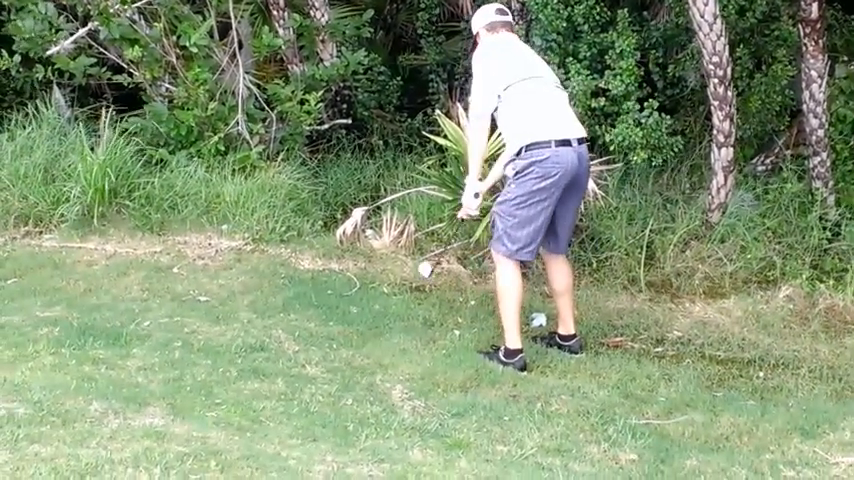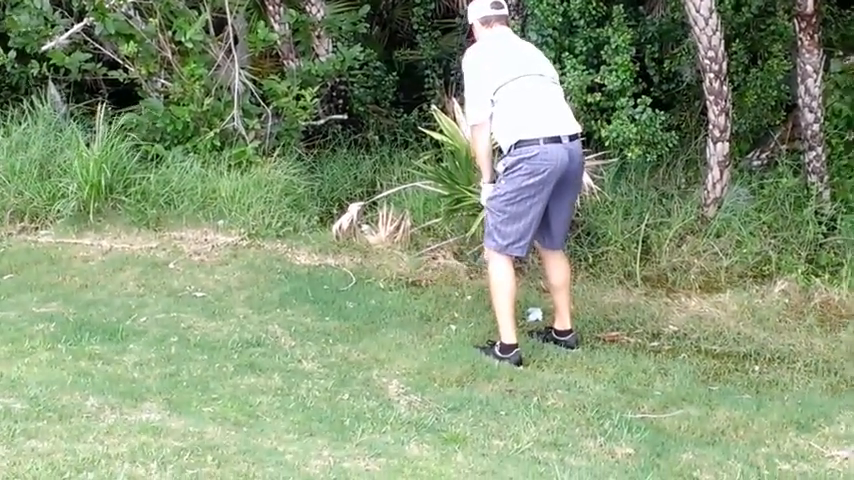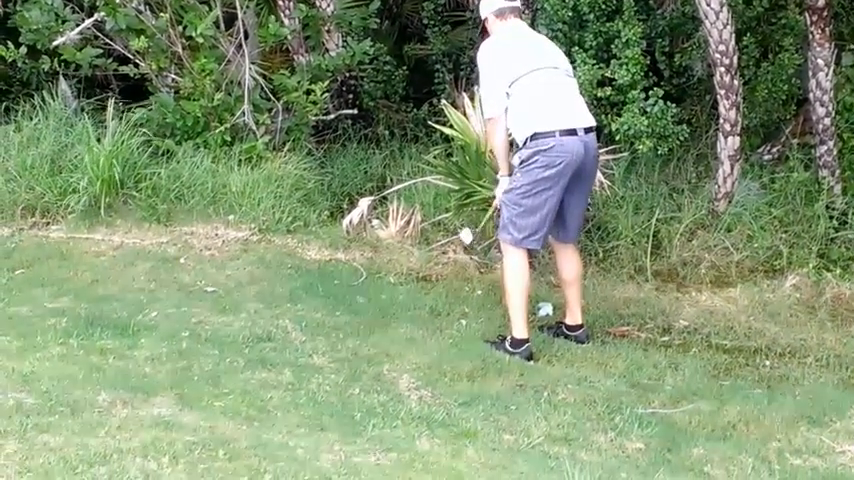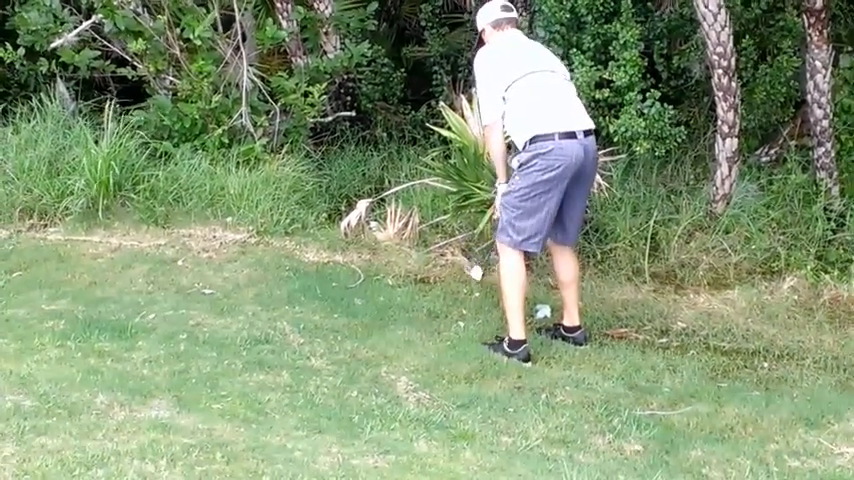
dt=0.5s
person 1, frame 1
left shoulder: (488, 51)
right shoulder: (532, 58)
left elbow: (480, 120)
left wrist: (473, 182)
right wrist: (487, 185)
left hip: (544, 157)
right hip: (577, 152)
left knee: (505, 253)
right knee: (554, 249)
left ankle: (512, 351)
right ankle: (567, 334)
person 1, frame 2
left shoulder: (477, 53)
right shoulder: (531, 50)
left elbow: (479, 125)
left wrist: (487, 181)
left hip: (532, 152)
right hip: (570, 147)
left knee: (498, 250)
right knee: (552, 245)
left ankle: (507, 346)
right ankle: (563, 329)
person 1, frame 3
left shoulder: (492, 46)
right shoulder: (545, 43)
left elbow: (495, 119)
left wrist: (504, 175)
left hip: (547, 144)
right hip: (586, 138)
left knee: (513, 242)
right knee: (565, 238)
left ankle: (518, 340)
right ankle: (574, 324)
person 1, frame 4
left shoulder: (488, 55)
right shoulder: (541, 50)
left elbow: (493, 126)
left wrist: (503, 184)
left hip: (548, 147)
right hip: (586, 142)
left knee: (509, 245)
right knee: (562, 241)
left ankle: (516, 342)
right ankle: (572, 326)
